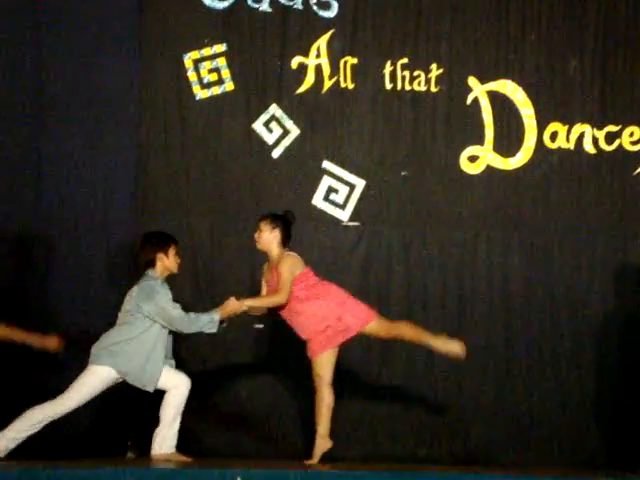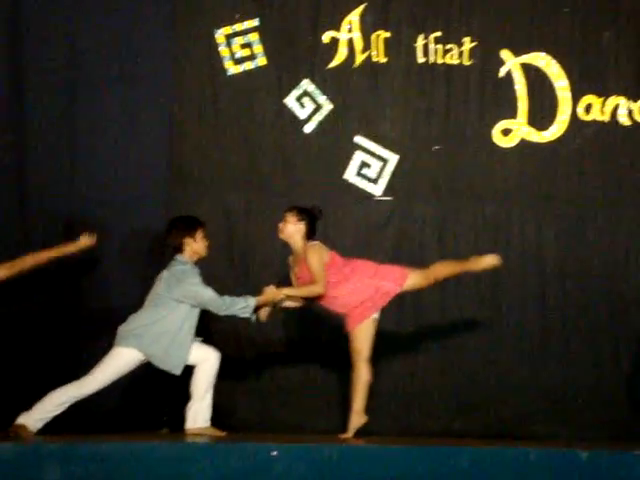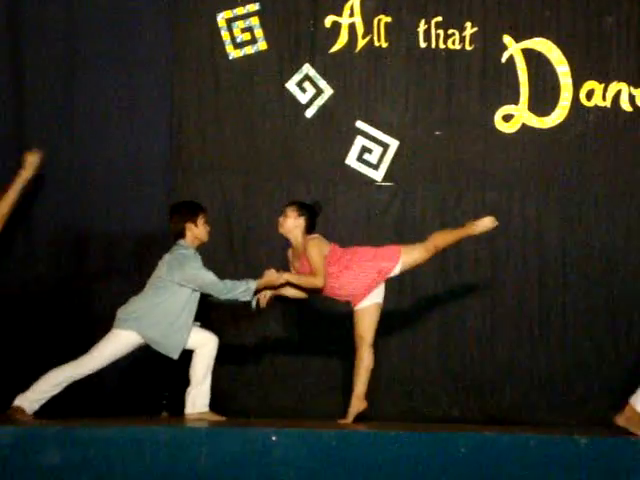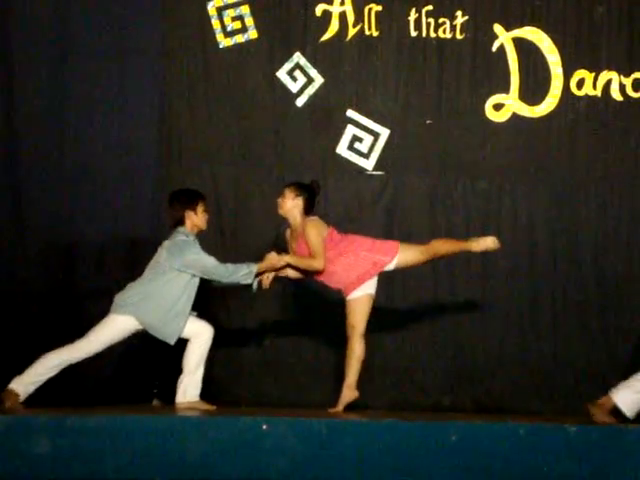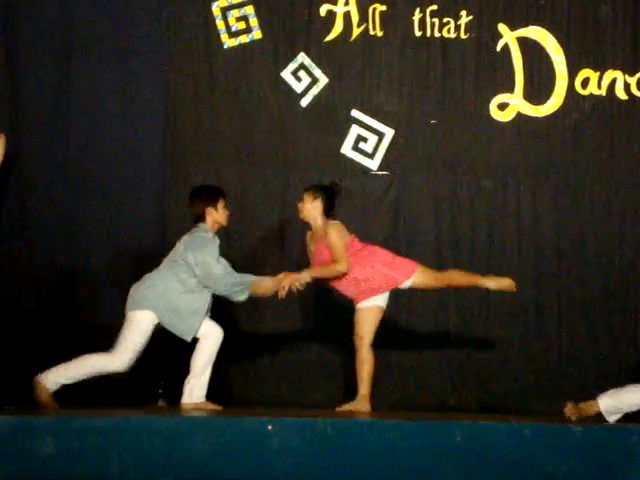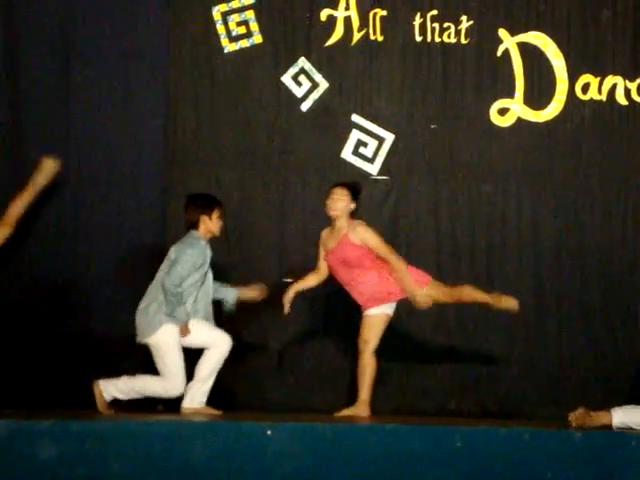
dt=0.3s
person 1, frame 1
left shoulder: (154, 287)
right shoulder: (152, 290)
left elbow: (176, 321)
right elbow: (182, 322)
left wrist: (217, 314)
right wrist: (221, 313)
left hip: (136, 362)
right hip: (111, 359)
left knee: (181, 382)
right knee: (64, 404)
left ankle: (163, 448)
person 1, frame 2
left shoulder: (185, 272)
right shoulder: (181, 276)
left elbow: (211, 305)
right elbow: (218, 304)
left wrist: (255, 305)
right wrist: (260, 300)
left hip: (160, 343)
right hip: (137, 341)
left knee: (210, 356)
right knee: (88, 385)
left ankle: (197, 422)
right ankle: (25, 422)
person 1, frame 3
left shoulder: (186, 257)
right shoulder: (183, 260)
left elbow: (213, 289)
right elbow: (219, 288)
left wrist: (256, 290)
right wrist: (261, 283)
left hip: (161, 326)
right hip: (136, 324)
left knee: (208, 341)
right knee: (84, 365)
left ankle: (196, 407)
right ankle: (23, 405)
person 1, frame 4
left shoulder: (184, 243)
right shoulder: (183, 247)
left elbow: (215, 272)
right elbow: (221, 272)
left wrist: (258, 271)
right wrist: (261, 266)
left hip: (158, 312)
right hip: (133, 310)
left knee: (204, 331)
right knee: (80, 349)
left ankle: (187, 396)
person 1, frame 5
left shoulder: (204, 240)
right shoulder: (202, 242)
left elbow: (226, 275)
right elbow: (220, 282)
left wrist: (266, 281)
right wrist: (254, 287)
left hip: (172, 306)
right hip: (149, 302)
left knee: (214, 332)
right knee: (120, 360)
left ankle: (193, 397)
right ankle: (47, 382)
person 1, frame 6
left shoulder: (197, 246)
right shoulder: (194, 247)
left elbow: (204, 284)
right elbow: (170, 284)
left wrist: (236, 293)
right wrist: (180, 319)
left hip: (175, 318)
right hip: (159, 319)
left knee: (222, 341)
right knee: (174, 386)
left ankle: (194, 402)
right ankle: (107, 388)
person 2, frame 1
left shoulder: (288, 260)
right shoulder: (268, 269)
left elbow: (282, 298)
right elbow: (266, 304)
left wrist: (248, 301)
right wrist: (243, 306)
left hip: (334, 310)
right hip: (317, 328)
left knee: (389, 329)
right knee: (321, 381)
left ankle: (434, 340)
right ankle: (322, 439)
person 2, frame 2
left shoulder: (312, 251)
right shoulder: (293, 261)
left elbow: (319, 288)
right elbow: (301, 297)
left wrist: (284, 290)
right wrist: (275, 301)
left hip: (372, 283)
right hip: (357, 305)
left knee: (427, 277)
right knee: (359, 357)
left ankle: (472, 263)
right ankle: (356, 415)
person 2, frame 3
left shoulder: (313, 244)
right shoulder: (292, 254)
left elbow: (320, 281)
right elbow: (302, 290)
left wrist: (286, 276)
right wrist: (274, 290)
left hip: (373, 266)
right hip: (362, 290)
left knee: (427, 247)
right knee: (363, 342)
left ankle: (469, 228)
right ankle: (357, 401)
person 2, frame 4
left shoulder: (311, 225)
right shoulder: (290, 233)
left elbow: (318, 264)
right elbow: (304, 270)
left wrist: (287, 258)
right wrist: (277, 270)
left hip: (366, 258)
right hip: (353, 281)
left knee: (425, 251)
right knee: (354, 332)
left ankle: (470, 245)
right ankle: (348, 389)
person 2, frame 5
left shoulder: (333, 229)
right shoulder: (311, 236)
left elbow: (342, 266)
right elbow: (320, 271)
left wrist: (307, 273)
right wrist: (295, 277)
left hip: (382, 270)
right hip: (366, 291)
left knee: (442, 278)
right knee: (361, 341)
left ankle: (486, 281)
right ankle: (363, 400)
person 2, frame 6
left shoulder: (359, 230)
right shoulder: (326, 237)
left elbow: (391, 257)
right elbow: (320, 272)
left wrist: (414, 285)
right wrist: (294, 288)
left hip: (393, 279)
right hip: (373, 297)
left knee: (450, 295)
right knee: (366, 346)
left ankle: (492, 299)
right ankle: (362, 405)
